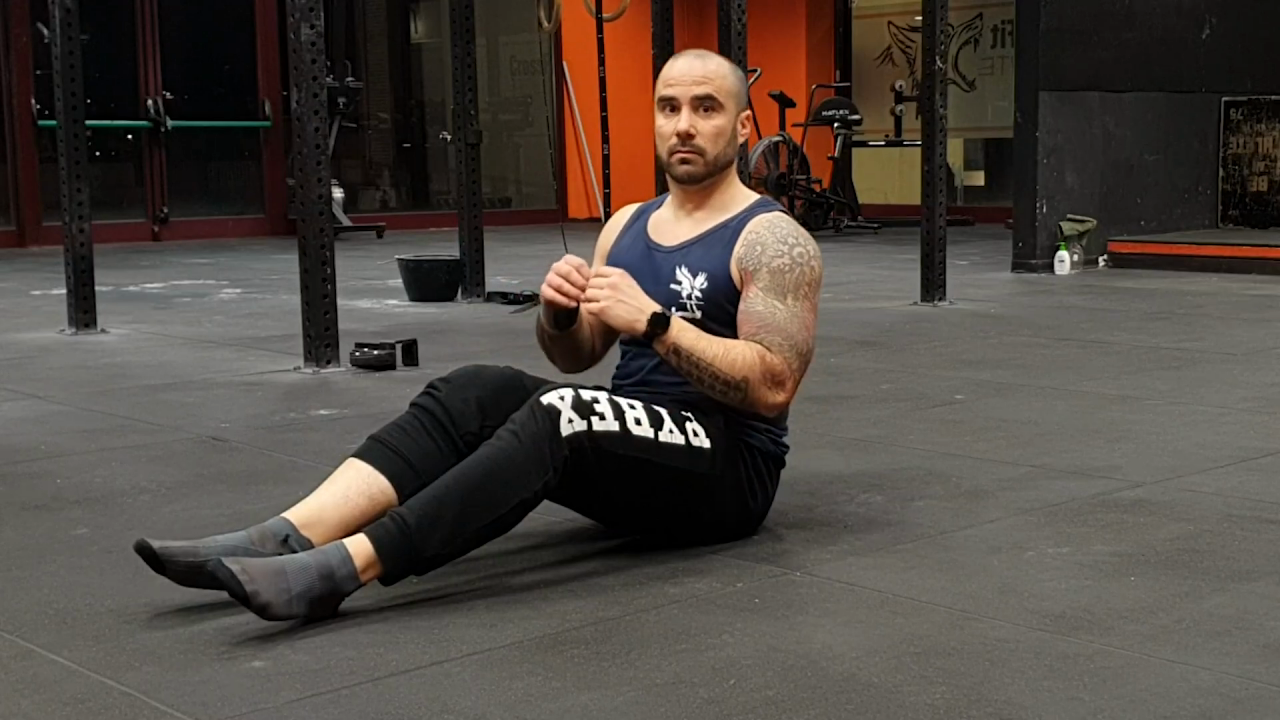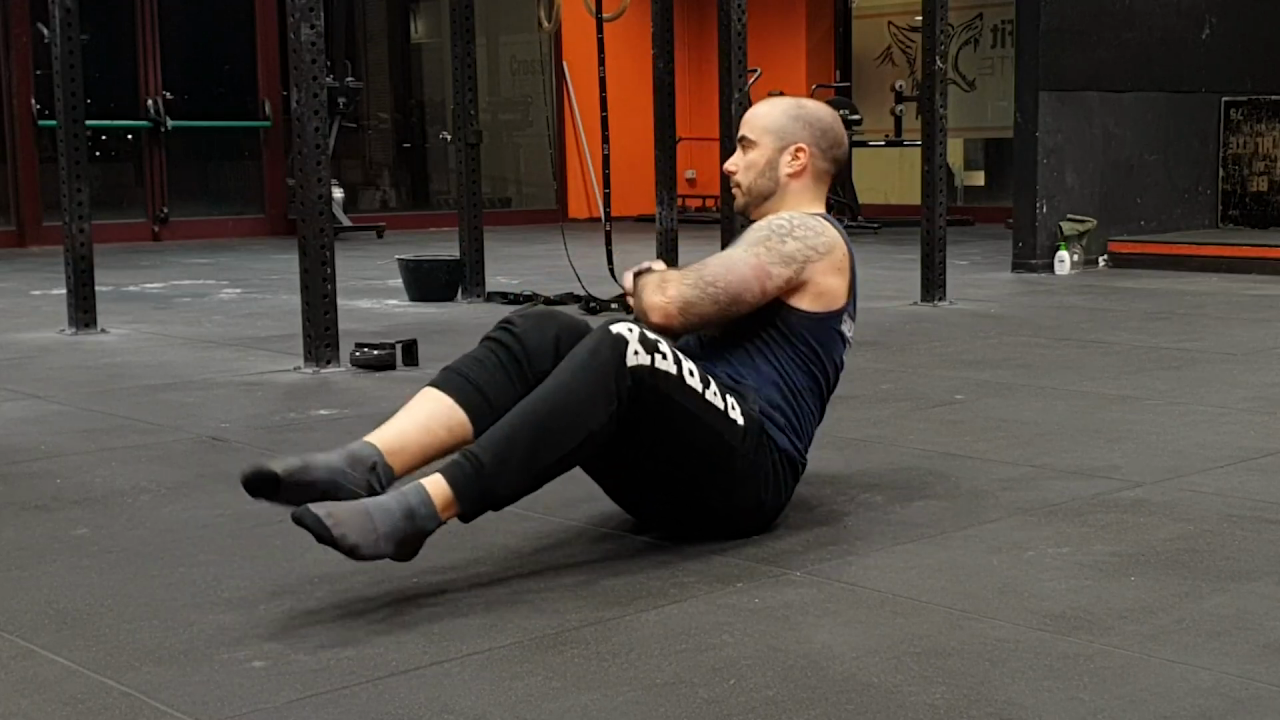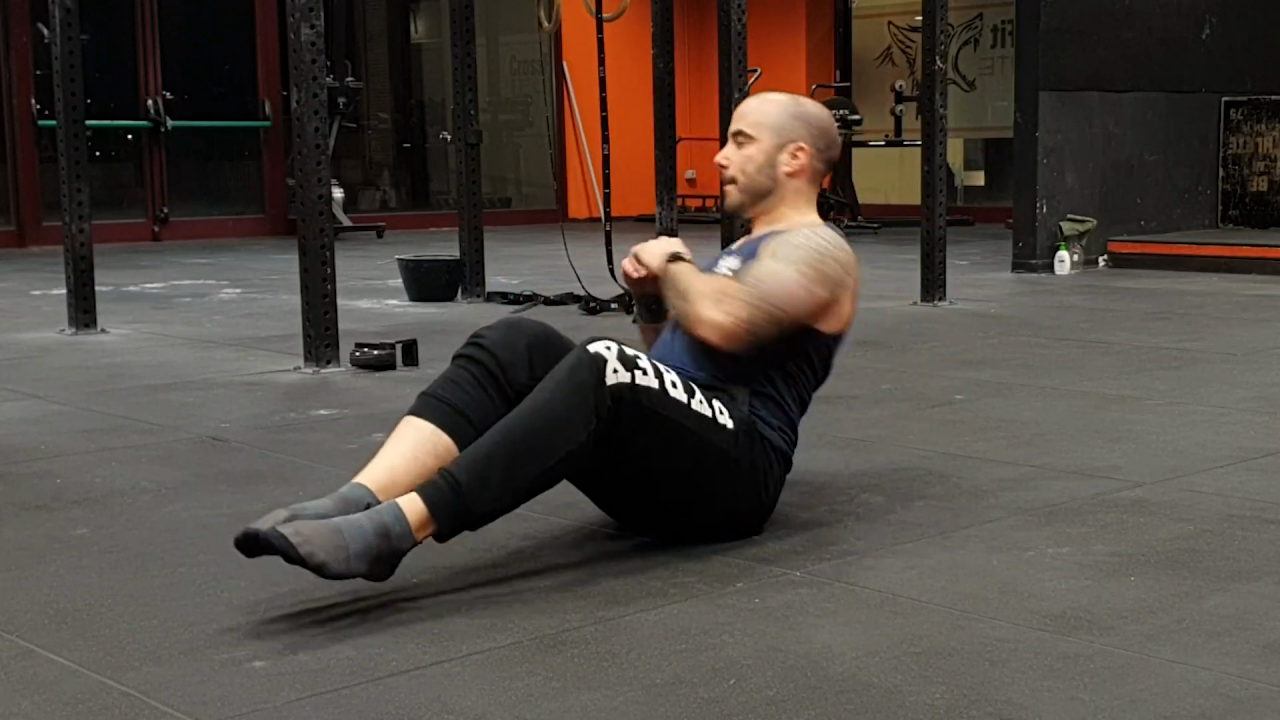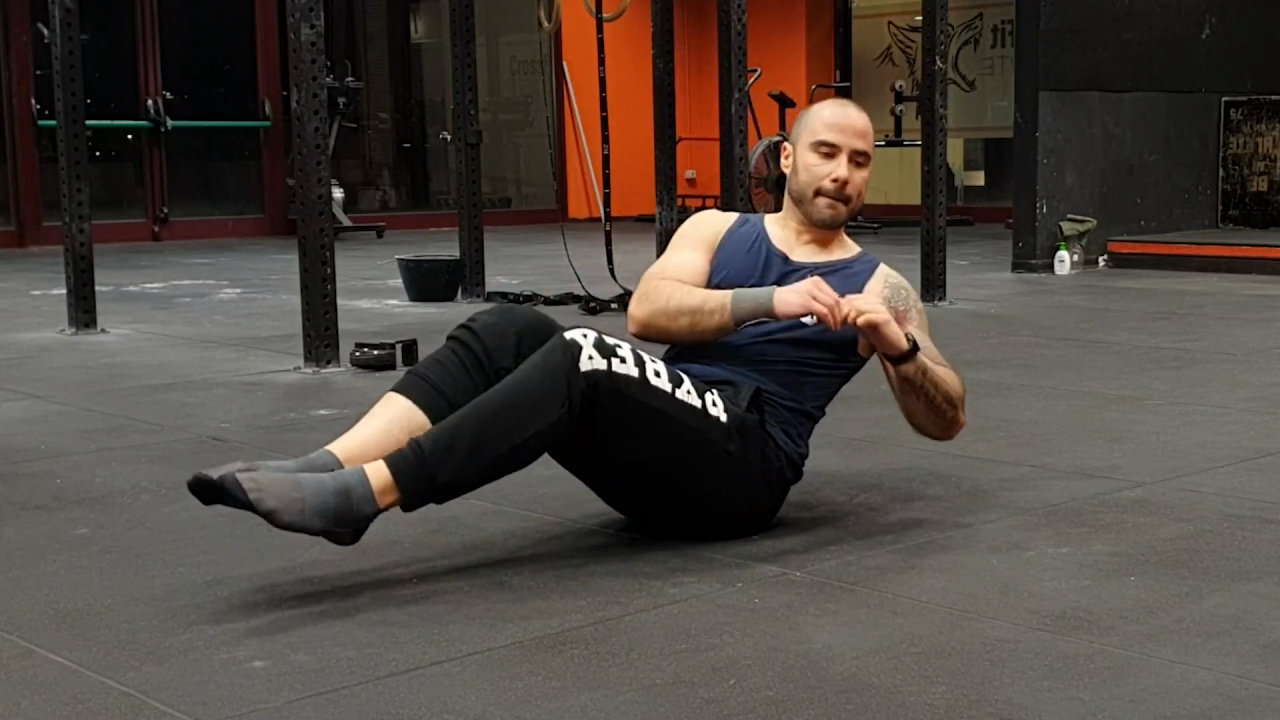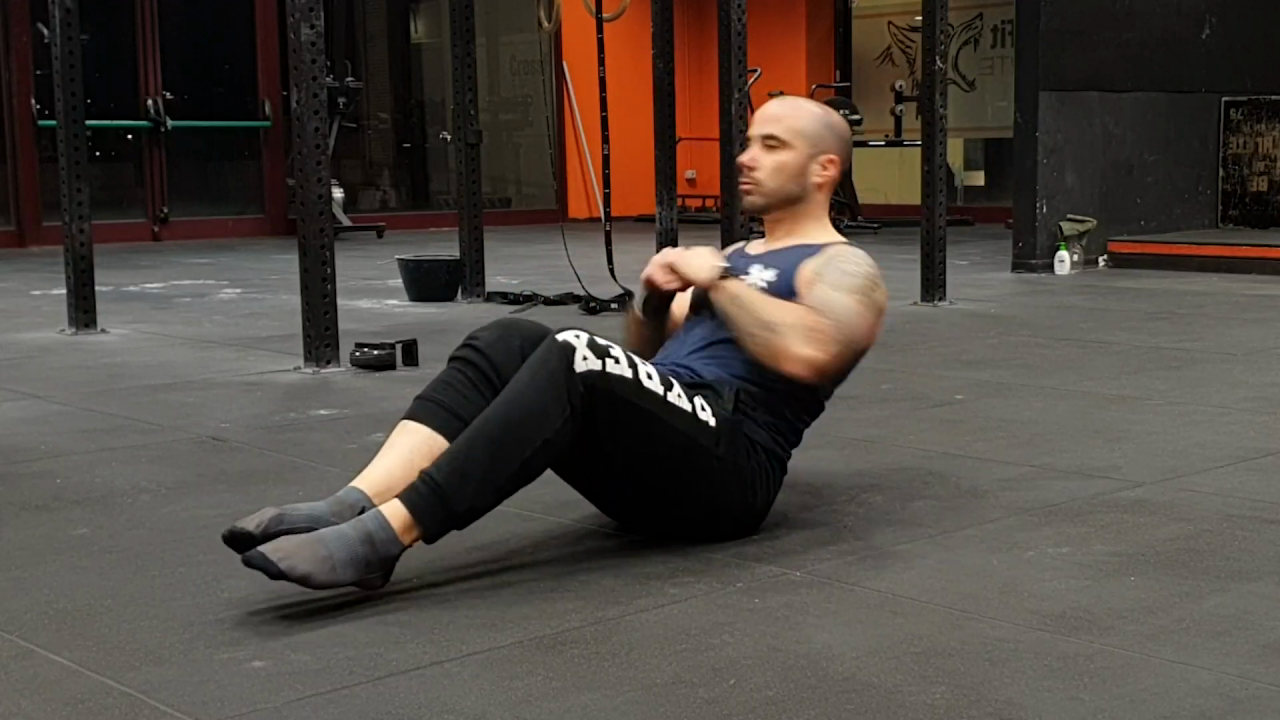
dt=1s
person 1, frame 1
left shoulder: (774, 241)
right shoulder: (629, 225)
left elbow: (770, 387)
right elbow: (575, 357)
left wrist: (651, 319)
right wrist: (560, 309)
left hip: (724, 472)
right hip: (629, 446)
left knee: (559, 418)
right knee: (476, 393)
left ankle: (341, 568)
right ankle: (281, 541)
person 1, frame 2
left shoulder: (806, 237)
right shoulder: (776, 250)
left elbow: (671, 308)
left wrist: (644, 281)
right wrist: (653, 296)
left hip: (743, 472)
right hip: (669, 458)
left knee: (624, 348)
right knee: (542, 333)
left ankle: (419, 508)
right ankle: (361, 468)
person 1, frame 3
left shoulder: (815, 251)
right shoulder: (747, 248)
left elbow: (721, 324)
left wrist: (670, 263)
right wrist: (655, 284)
left hip: (730, 468)
right hip: (649, 451)
left knee: (604, 368)
right knee: (517, 344)
left ankle: (394, 529)
right ankle: (355, 504)
person 1, frame 4
left shoulder: (879, 287)
right shoulder: (716, 230)
left elbow: (947, 418)
right elbow: (647, 314)
left wrist: (900, 344)
right wrist: (769, 302)
left hip: (739, 465)
right hip: (657, 444)
left knee: (583, 360)
right knee: (509, 333)
left ankle: (358, 496)
right ankle: (328, 467)
person 1, frame 5
left shoulder: (844, 269)
right shoulder: (742, 255)
left elbow: (806, 356)
right elbow: (650, 354)
left wrist: (714, 279)
right wrist: (656, 294)
left hip: (727, 467)
right hip: (652, 449)
left knee: (576, 359)
right knee: (509, 343)
left ankle: (383, 535)
right ankle: (356, 505)
